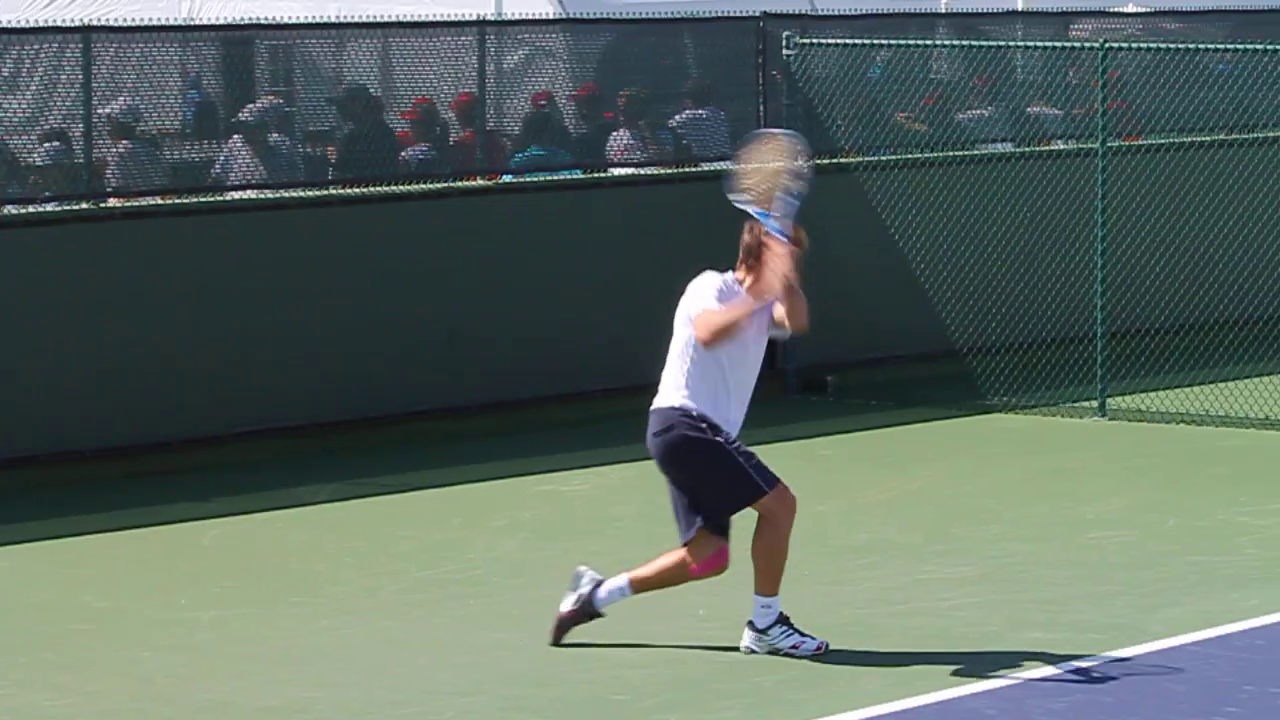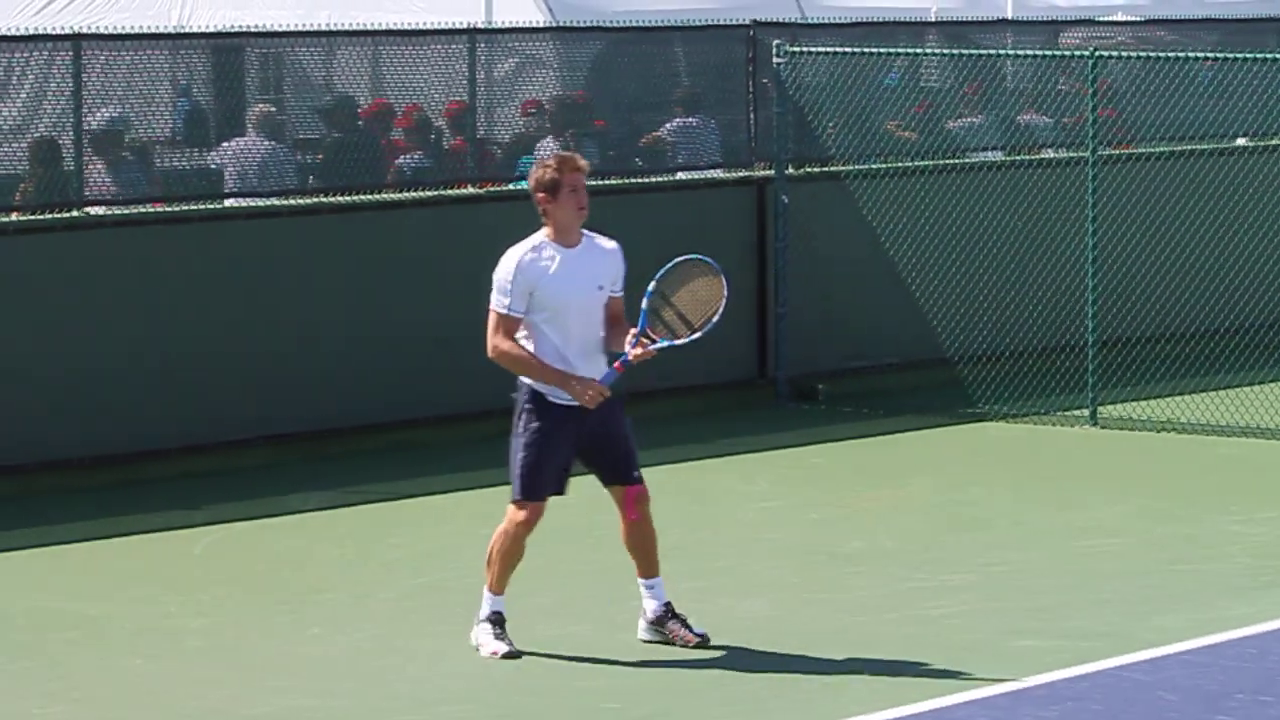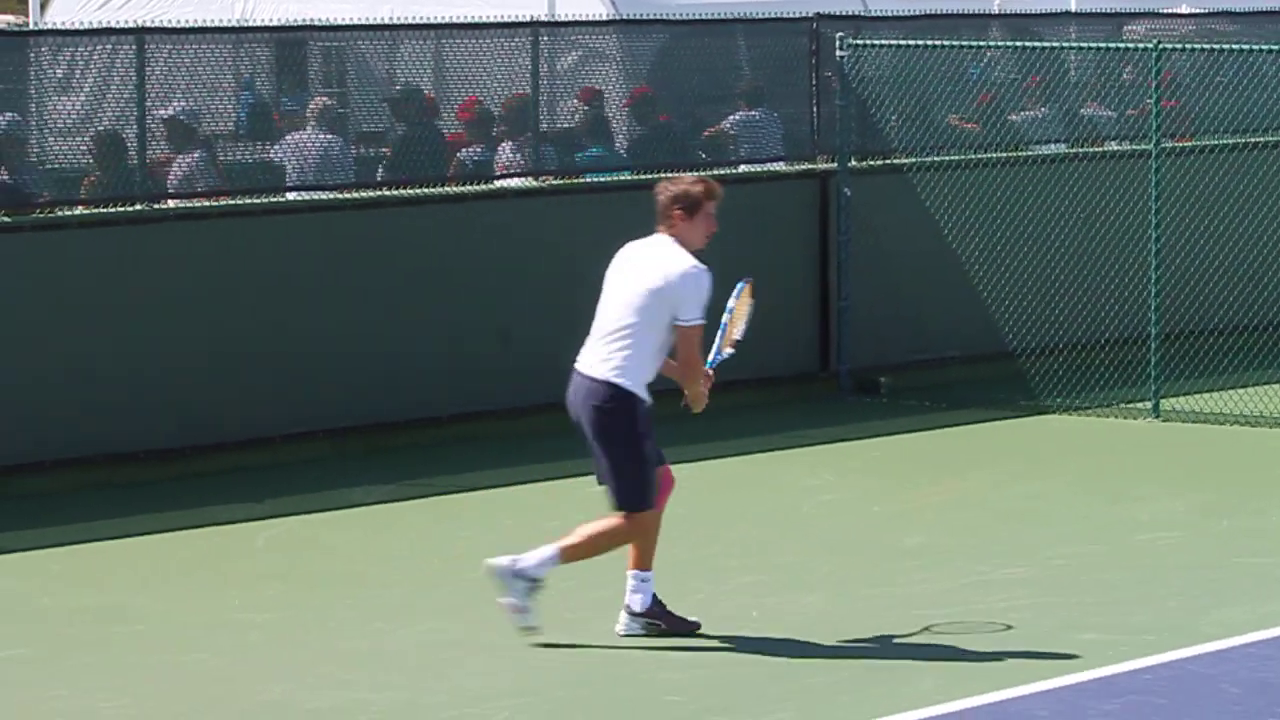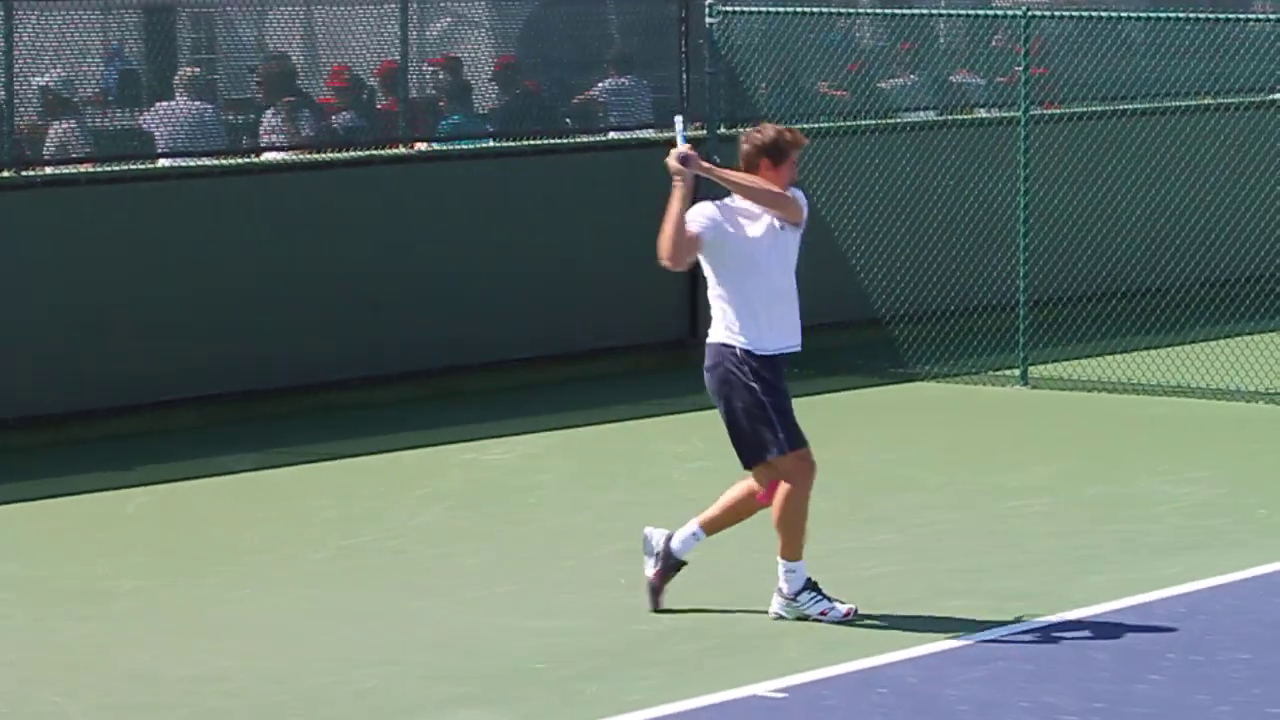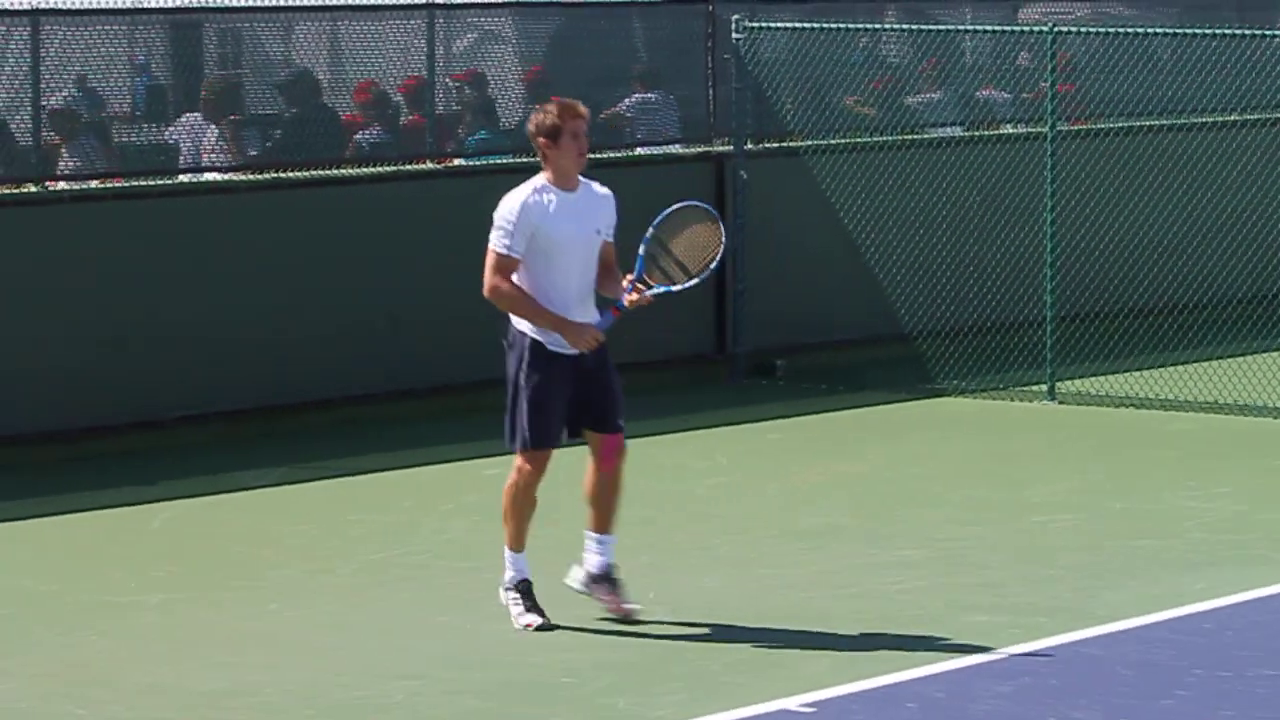
dt=1s
person 1, frame 1
left shoulder: (765, 304)
right shoulder: (711, 287)
left elbow: (796, 324)
right elbow: (708, 335)
left wrist: (787, 279)
right wrist: (762, 291)
left hip: (705, 433)
right hip: (684, 426)
left knee: (707, 559)
right knee: (779, 504)
left ankle: (598, 592)
right ankle: (765, 625)
person 1, frame 2
left shoulder: (608, 253)
right shoulder: (521, 263)
right elbow: (499, 345)
left wrist: (629, 342)
right wrist: (569, 381)
left hip: (598, 398)
right hip: (545, 402)
left knee: (634, 498)
right knee: (526, 513)
left ankle: (656, 610)
right ankle: (490, 616)
person 1, frame 3
left shoulder: (632, 252)
right shoulder: (691, 273)
right elbow: (689, 360)
left wrist: (678, 373)
right wrist: (698, 393)
left hip: (601, 388)
right hip: (611, 399)
left knee: (660, 484)
right knee: (634, 521)
left ankle: (641, 605)
right ankle: (524, 567)
person 1, frame 4
left shoulder: (791, 203)
right shoulder: (713, 215)
left elbow: (780, 203)
right elbow: (673, 259)
left wrist: (709, 171)
right wrist: (682, 189)
left hip: (770, 361)
right hip: (737, 361)
left knee: (772, 479)
right knee: (797, 470)
left ankle: (673, 544)
right ankle: (793, 591)
person 1, frame 5
left shoulder: (602, 199)
right shoulder: (521, 206)
right elbow: (495, 285)
left wrist: (622, 289)
right wrist: (564, 327)
left hip: (586, 344)
right hip: (537, 347)
left knee: (610, 451)
right knee: (530, 465)
left ankle: (599, 567)
right ankle: (517, 580)
